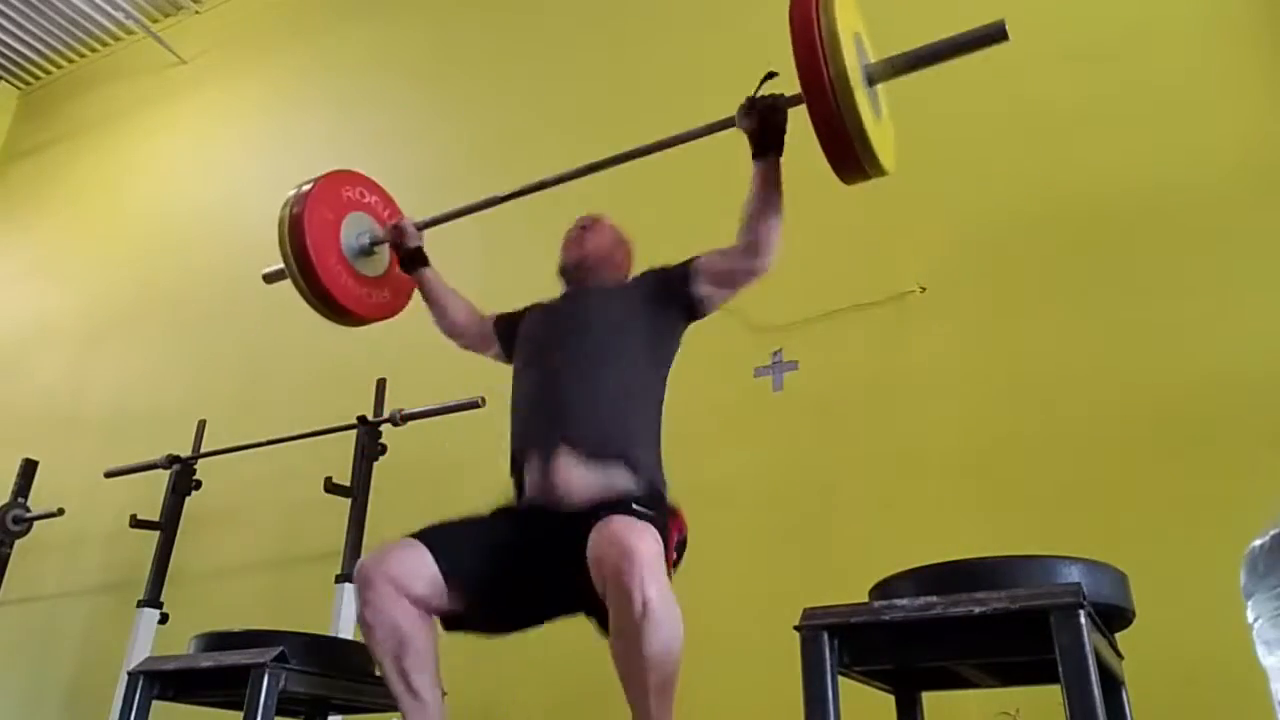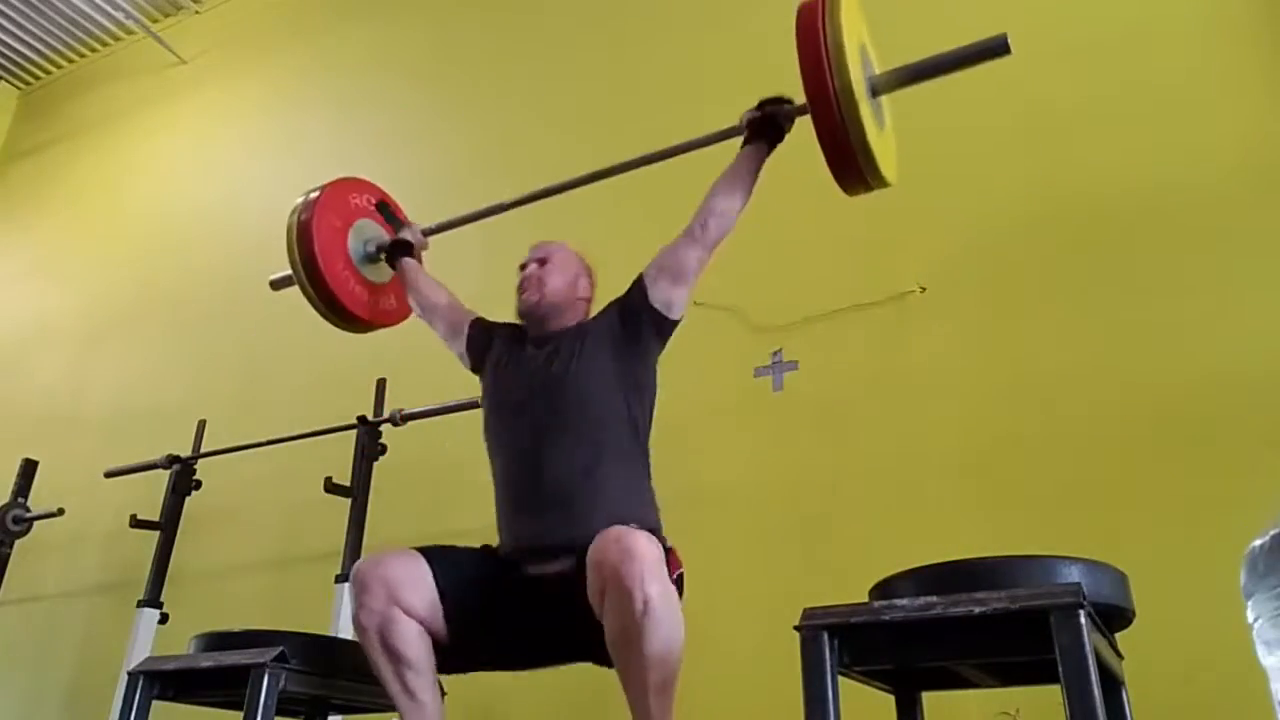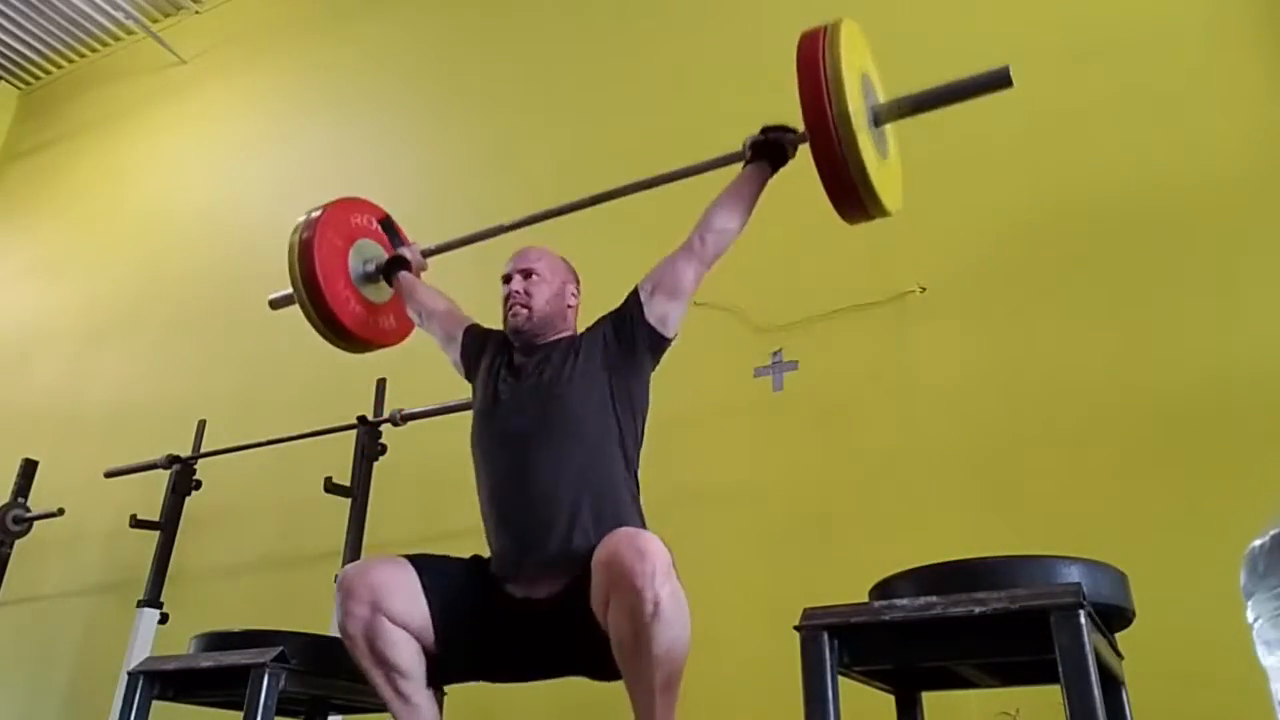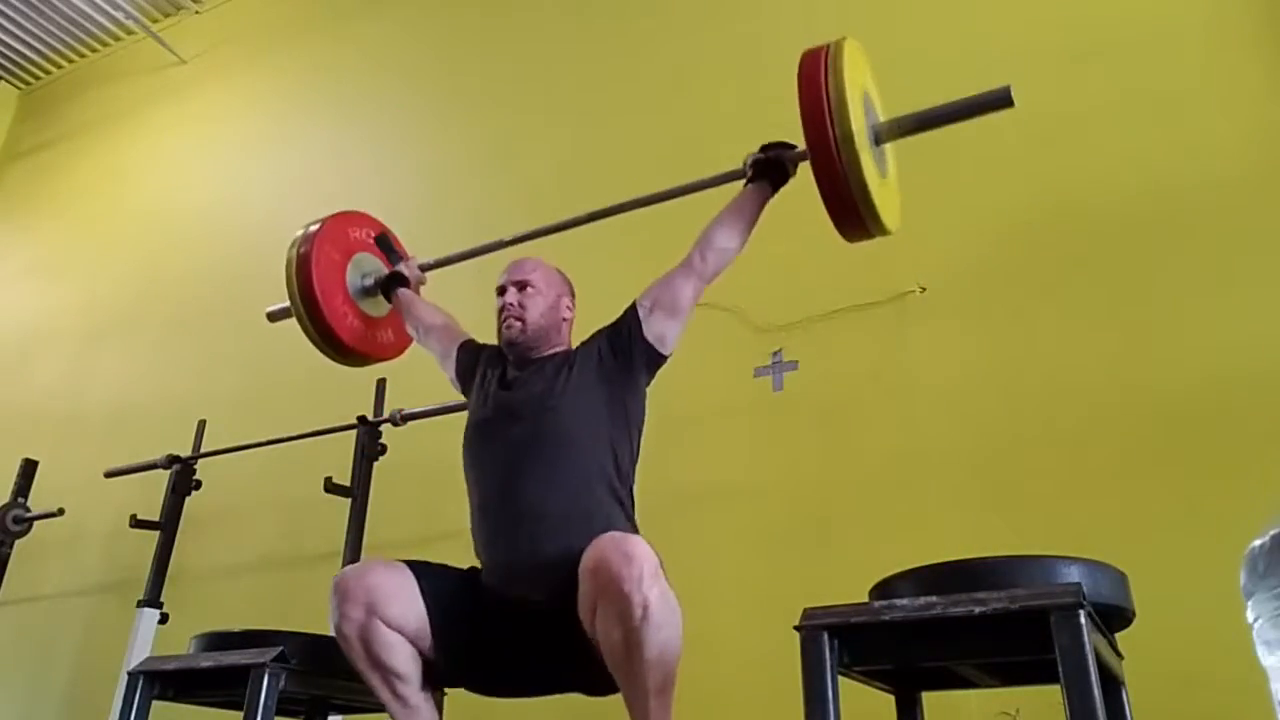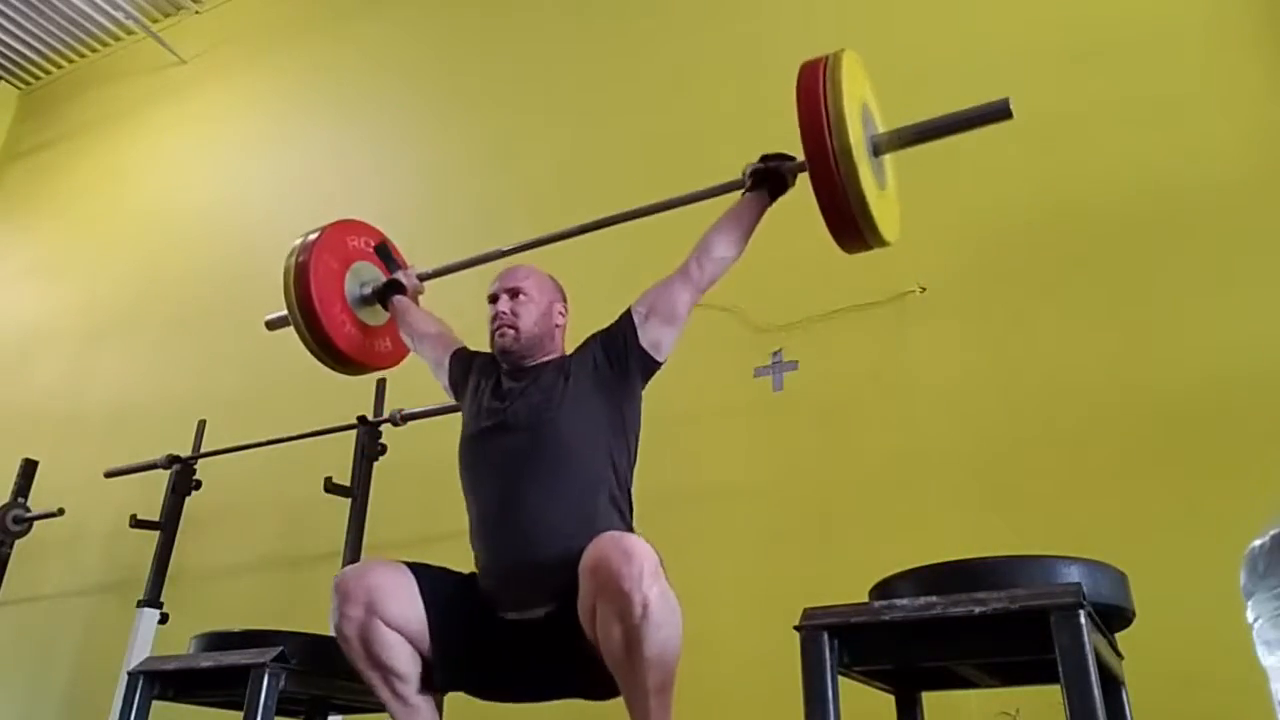
dt=0.1s
person 1, frame 1
left shoulder: (651, 296)
right shoulder: (539, 320)
left elbow: (752, 255)
right elbow: (466, 325)
left wrist: (766, 149)
right wrist: (414, 259)
left hip: (616, 510)
right hip: (532, 526)
left knee: (628, 560)
right knee: (382, 575)
person 1, frame 2
left shoulder: (621, 334)
right shoulder: (498, 349)
left elbow: (702, 235)
right elbow: (439, 311)
left wrist: (759, 144)
right wrist: (404, 258)
left hip: (609, 591)
right hip: (518, 585)
left knee: (624, 561)
right knee: (379, 582)
person 1, frame 3
left shoulder: (614, 348)
right shoulder: (490, 359)
left elbow: (699, 250)
right elbow: (437, 317)
left wrist: (760, 165)
left hip: (606, 604)
right hip: (506, 604)
left knee: (637, 561)
right knee: (364, 589)
person 1, frame 4
left shoulder: (610, 363)
right shoulder: (483, 373)
left elbow: (698, 268)
right elbow: (433, 330)
left wrist: (764, 183)
left hip: (596, 615)
right hip: (498, 619)
left knee: (623, 563)
right knee: (360, 591)
person 1, frame 5
left shoulder: (605, 369)
right shoulder: (478, 381)
left elbow: (695, 276)
right elbow: (428, 338)
left wrist: (762, 192)
left hip: (597, 619)
right hip: (497, 625)
left knee: (623, 561)
right knee: (359, 590)
